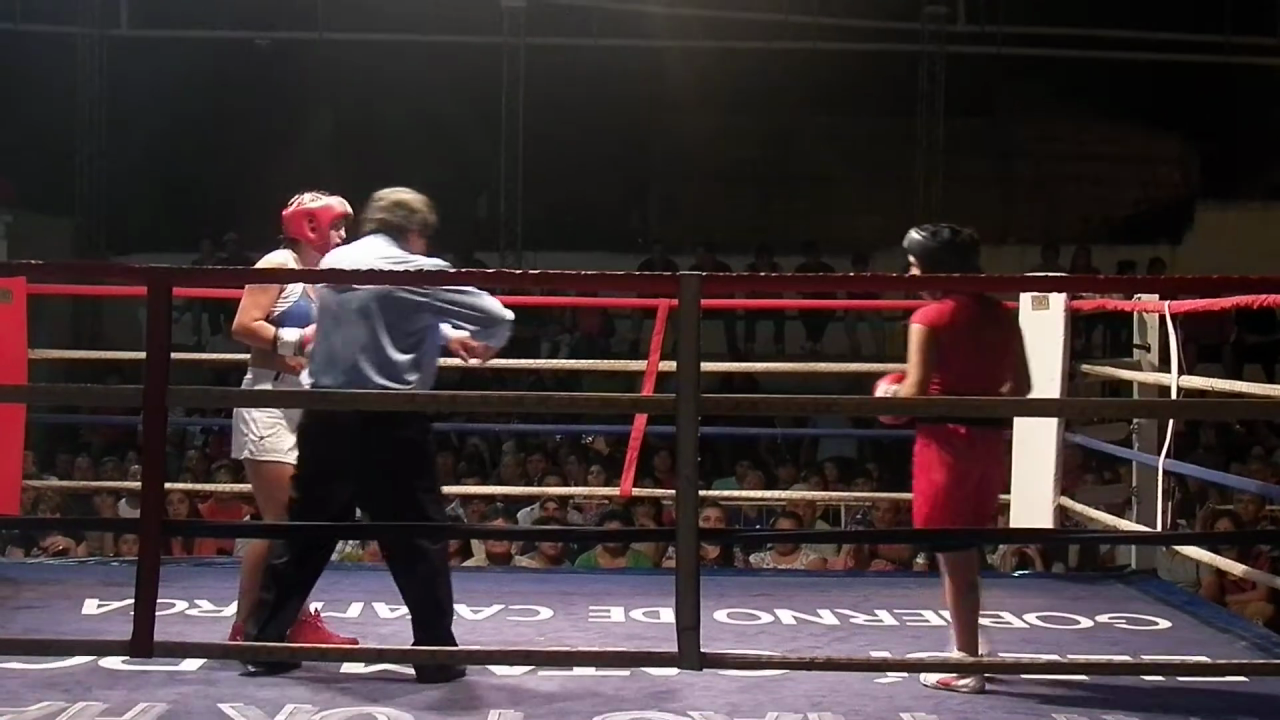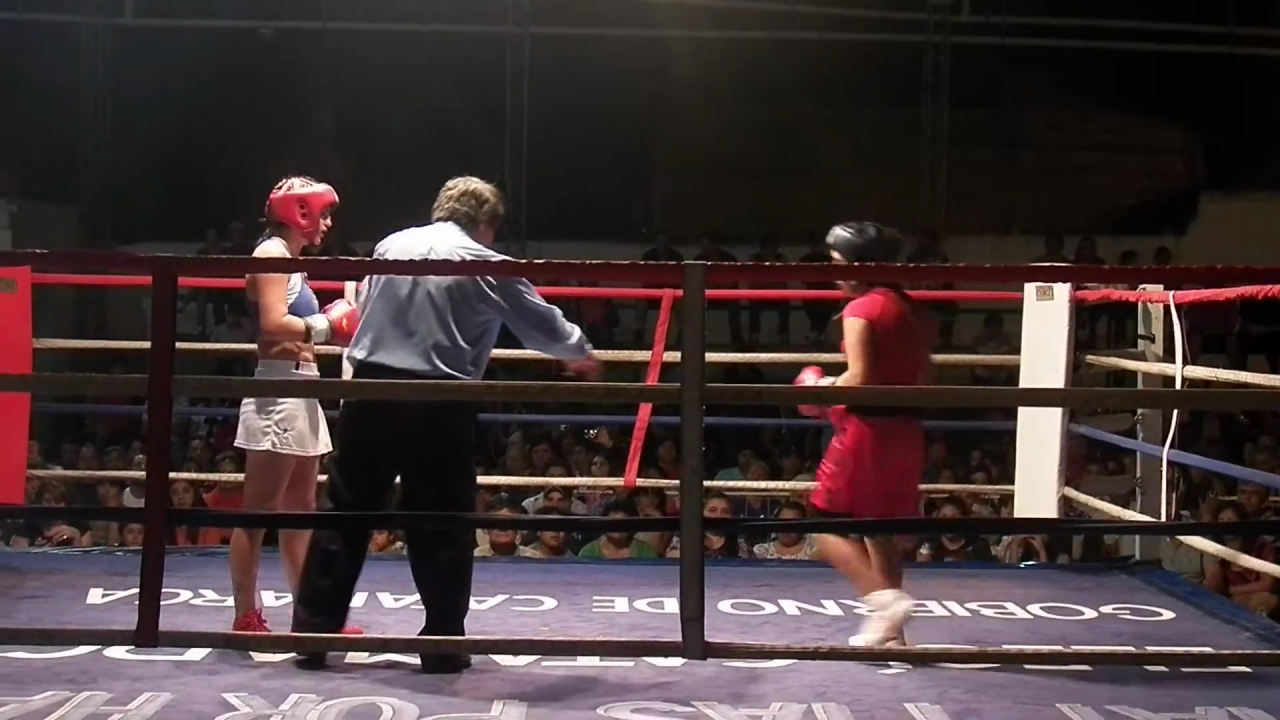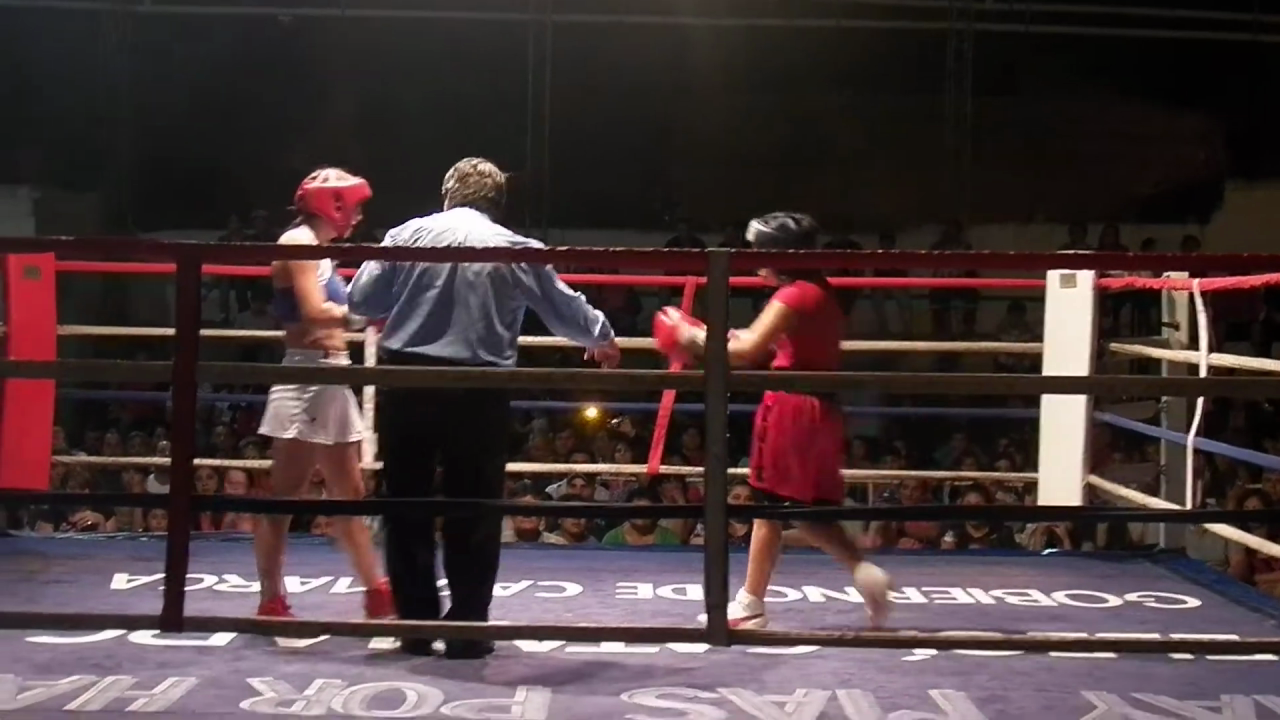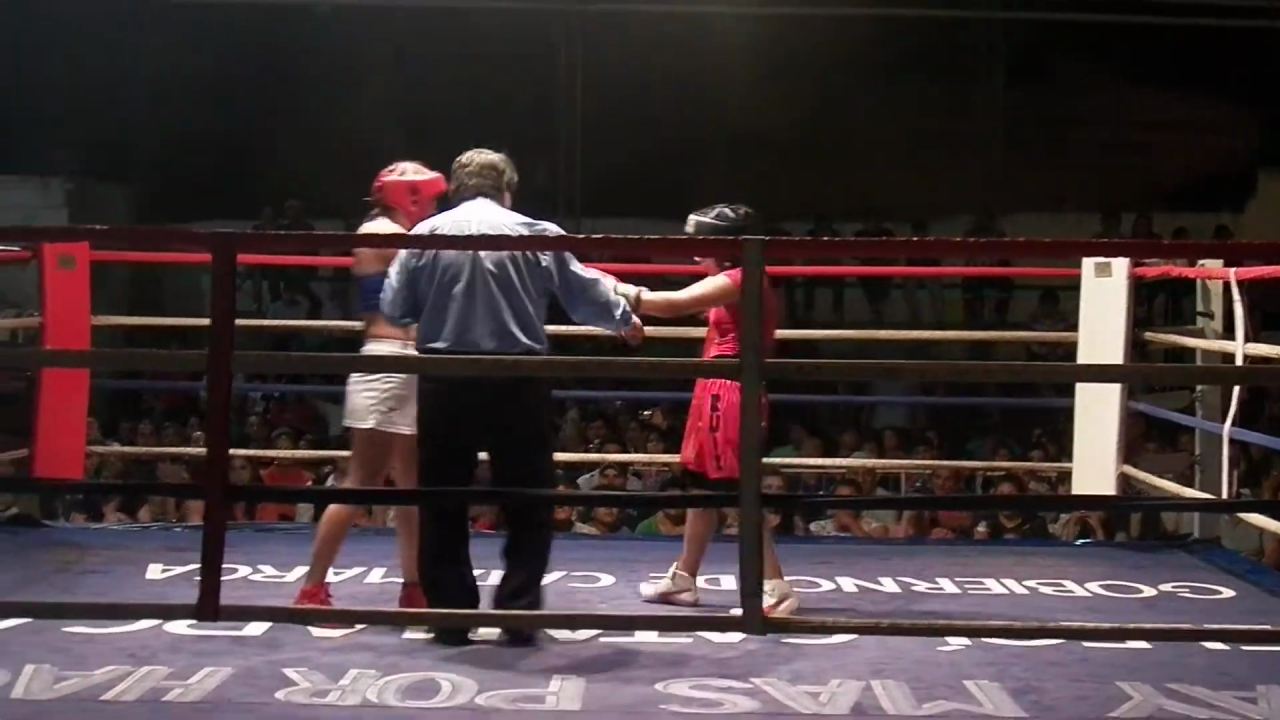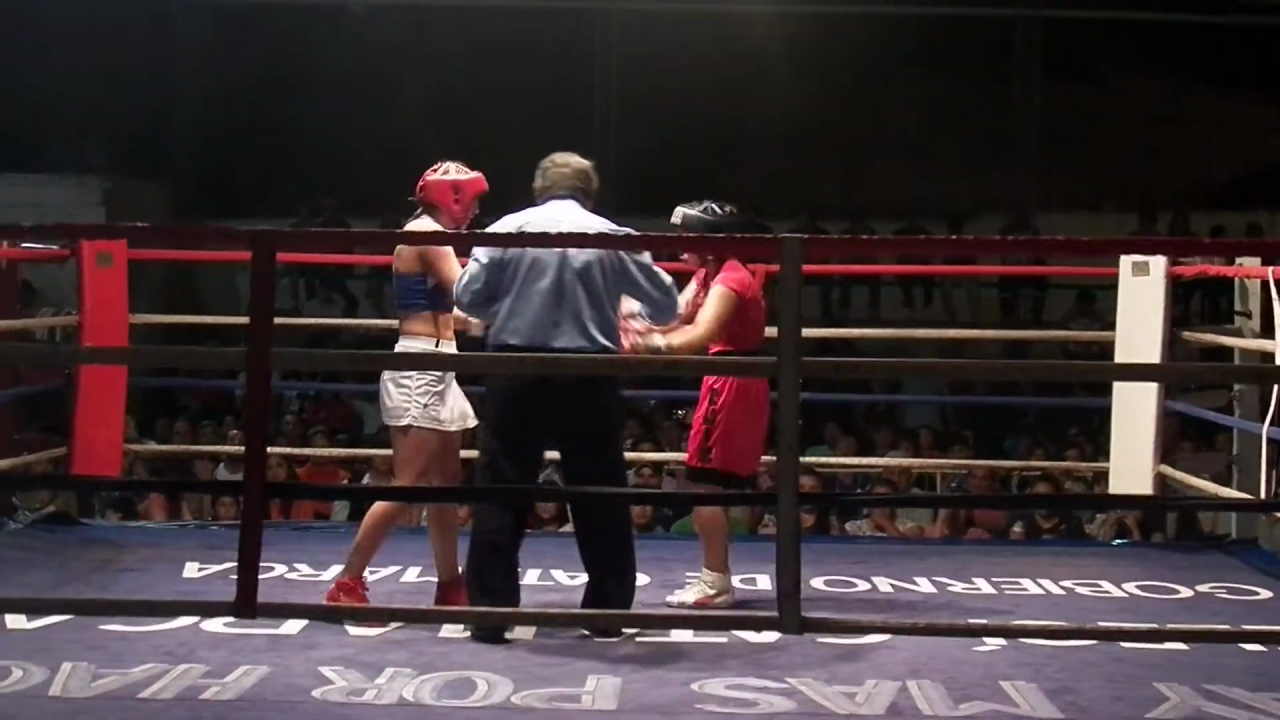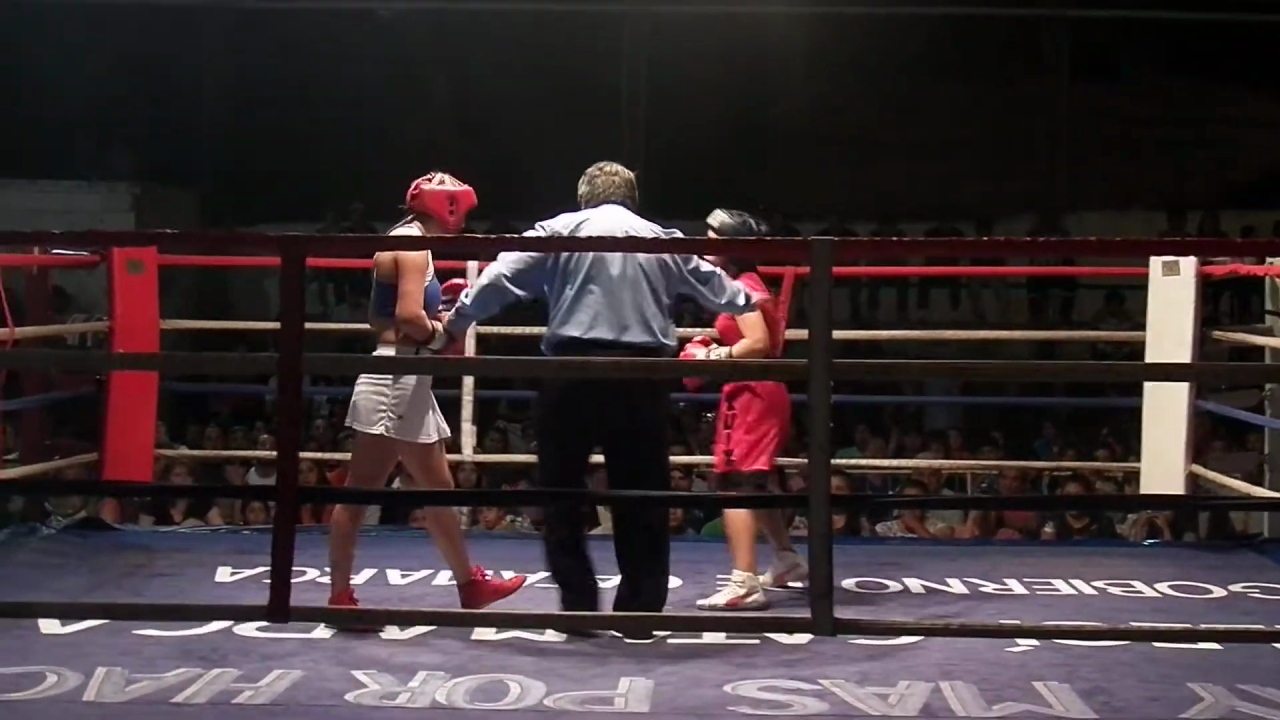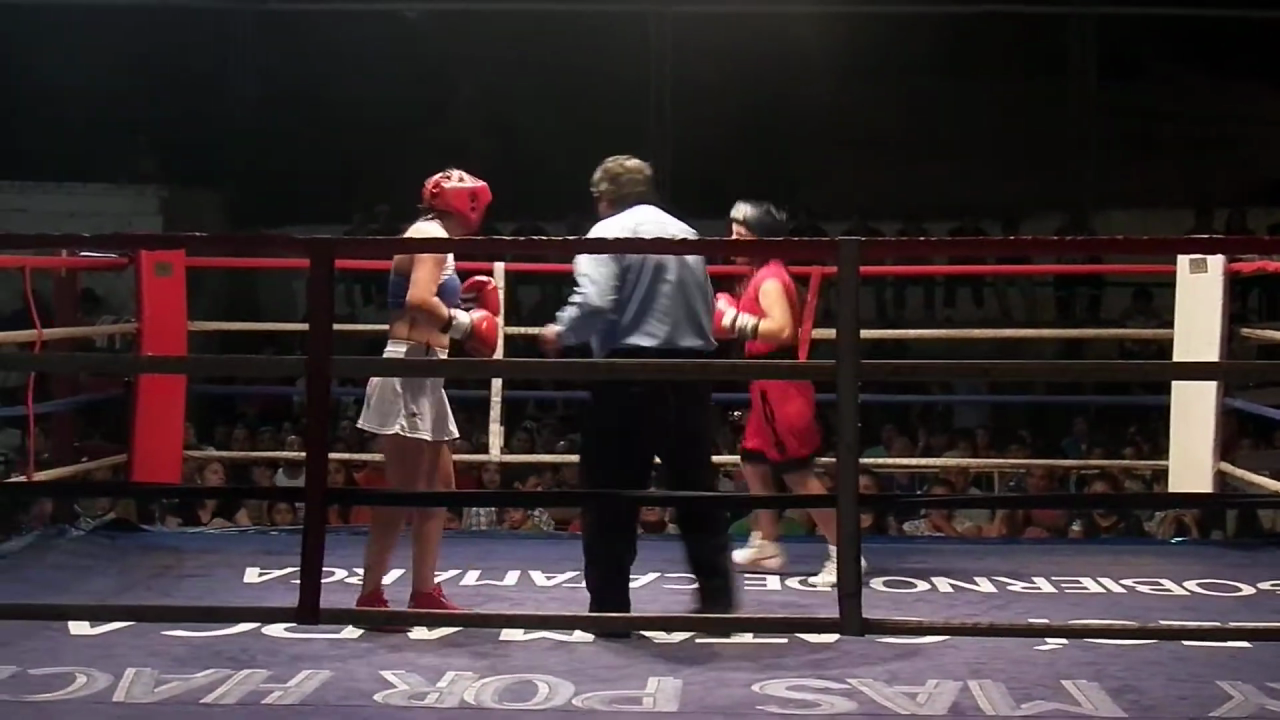
dt=0.4s
person 1, frame 1
left shoulder: (333, 262)
right shoulder: (420, 273)
right elbow: (496, 321)
left wrist: (442, 335)
right wrist: (486, 342)
left hip: (326, 415)
right hip: (389, 421)
left knee: (305, 529)
right knee: (418, 536)
left ankle: (262, 638)
right ankle: (434, 650)
person 1, frame 2
left shoulder: (392, 246)
right shoulder: (488, 267)
right elbow: (545, 326)
right wrist: (580, 352)
left hip: (372, 393)
right hip: (439, 407)
left knee: (345, 515)
right knee: (441, 527)
left ankle: (314, 632)
right ankle: (441, 642)
person 1, frame 3
left shoulder: (407, 235)
right shoulder: (518, 251)
left elbow: (361, 299)
right elbow: (568, 312)
right wrist: (603, 339)
left hip: (406, 384)
right hip: (477, 393)
left knee: (407, 508)
right knee: (473, 513)
left ankle: (417, 625)
right ankle: (466, 629)
person 1, frame 4
left shoulder: (424, 234)
right shoulder: (537, 235)
left elbow: (395, 309)
right elbow: (587, 298)
right wrist: (626, 319)
left hip: (445, 381)
right hip: (516, 382)
left knee: (444, 502)
right knee: (527, 502)
left ankle: (450, 616)
right ankle: (517, 609)
person 1, frame 5
left shoulder: (507, 230)
right shoulder: (613, 238)
left elbow: (471, 298)
right elbow: (664, 304)
right wrist: (634, 315)
left hip: (517, 376)
right hip: (587, 381)
left knee: (500, 497)
right knee: (601, 499)
left ankle: (491, 612)
right ankle: (607, 610)
person 1, frame 6
left shoulder: (559, 230)
right shoulder: (662, 240)
left elbow: (501, 279)
right elbow: (711, 283)
left wrist: (457, 319)
right wrist: (746, 300)
left hip: (575, 370)
right hip: (643, 374)
left knee: (563, 491)
right knee: (642, 496)
left ankle: (579, 604)
right ankle: (640, 609)
person 1, frame 7
left shoulder: (608, 233)
right shoulder: (686, 236)
left elbow: (593, 303)
left wrist: (559, 333)
left hip: (630, 374)
right hip: (689, 375)
left knee: (609, 494)
right knee: (694, 486)
left ankle: (610, 606)
right ankle: (714, 587)
person 2, frame 1
right shoulder: (279, 263)
left elbow: (317, 343)
right elbow: (243, 326)
right wrist: (296, 340)
right knee: (277, 520)
left ankle: (300, 620)
right ankle: (245, 627)
person 2, frame 2
left shoulder: (289, 260)
right shoulder: (273, 254)
left elbow: (295, 327)
right elbow: (273, 324)
left wrist: (330, 317)
right wrist: (328, 326)
left hip: (300, 392)
right hip: (279, 391)
left knee: (300, 510)
right knee: (260, 509)
right ankle: (246, 620)
person 2, frame 3
left shoulder: (318, 251)
right shoulder: (297, 243)
left elbow: (330, 312)
right elbow: (317, 313)
left hip: (330, 382)
right hip: (307, 380)
left knee: (350, 492)
right knee: (285, 496)
left ankle: (378, 595)
right ankle: (271, 605)
person 2, frame 4
left shoulder: (388, 239)
right shoulder: (382, 234)
left hip: (402, 367)
right hip: (387, 367)
left knee: (414, 484)
right knee: (361, 483)
left ankle: (415, 589)
right ankle: (312, 591)
person 2, frame 5
left shoulder: (424, 236)
right shoulder: (428, 234)
left hip: (432, 367)
right hip: (421, 366)
left knee: (446, 482)
right knee: (409, 484)
left ankle: (451, 587)
right ankle: (348, 582)
person 2, frame 6
left shoulder: (408, 242)
right shoulder: (413, 244)
right elbow: (408, 316)
left wrist: (439, 306)
left hip: (409, 379)
right hip: (395, 377)
left knee: (436, 487)
right knee: (363, 489)
left ankle: (470, 583)
right ankle: (340, 597)
person 2, frame 7
left shoulder: (428, 239)
right shoulder: (431, 235)
right elbow: (418, 300)
left wrist: (460, 307)
right wrist: (464, 323)
left hip: (422, 375)
right hip: (409, 372)
left knee: (435, 491)
right knee: (404, 493)
left ankle: (424, 593)
right ankle: (372, 594)
person 3, frame 1
left shoulder: (928, 318)
right shoulder: (999, 314)
left elbow: (914, 390)
right elbow: (1019, 384)
left wrist: (889, 400)
left hip: (946, 438)
right hip: (990, 437)
left knee: (954, 551)
right knee: (960, 543)
right ankle: (969, 644)
person 3, frame 2
left shoulder: (862, 310)
right shoulder: (905, 308)
left elbow: (860, 380)
right elbow: (919, 377)
left wrist: (819, 389)
left hip: (868, 428)
right hip: (904, 427)
left knee: (828, 527)
right knee: (881, 532)
left ankle: (886, 599)
right ankle: (888, 620)
person 3, frame 3
left shoulder: (795, 294)
right shoulder: (817, 290)
left elbow: (747, 350)
left wrist: (693, 337)
right wrist: (712, 335)
left hip: (792, 405)
right hip: (820, 405)
left knee: (769, 510)
right knee: (813, 510)
left ankle: (750, 607)
right ankle: (866, 574)
person 3, frame 4
left shoulder: (738, 280)
right shoulder: (726, 279)
left elbow: (673, 304)
right elbow: (678, 304)
left hip: (730, 391)
right hip: (719, 388)
left knee: (731, 490)
right knee: (704, 486)
left ankle: (776, 590)
right ankle: (682, 579)
person 3, frame 5
left shoulder: (727, 279)
right shoulder: (709, 274)
left elbow: (697, 337)
right elbow: (677, 319)
left wrist: (645, 344)
right wrist: (635, 324)
left hip: (731, 386)
right hip: (729, 385)
left knee: (704, 482)
right knee: (710, 482)
left ankle: (714, 583)
right ankle: (714, 573)
person 3, frame 6
left shoulder: (743, 288)
right shoulder: (743, 285)
left elbow: (758, 344)
left wrist: (707, 356)
right wrist: (708, 350)
left hip: (751, 394)
right hip: (758, 393)
left knee: (735, 485)
right knee: (753, 483)
left ankle: (742, 583)
right ankle: (787, 558)
person 3, frame 7
left shoulder: (771, 278)
right shoulder: (762, 277)
left elbow: (781, 330)
left wrist: (735, 319)
right wrist: (732, 321)
left hip: (779, 382)
right hip: (769, 382)
left knee: (798, 472)
right knee: (754, 465)
left ankle: (843, 555)
right ankle: (764, 546)
